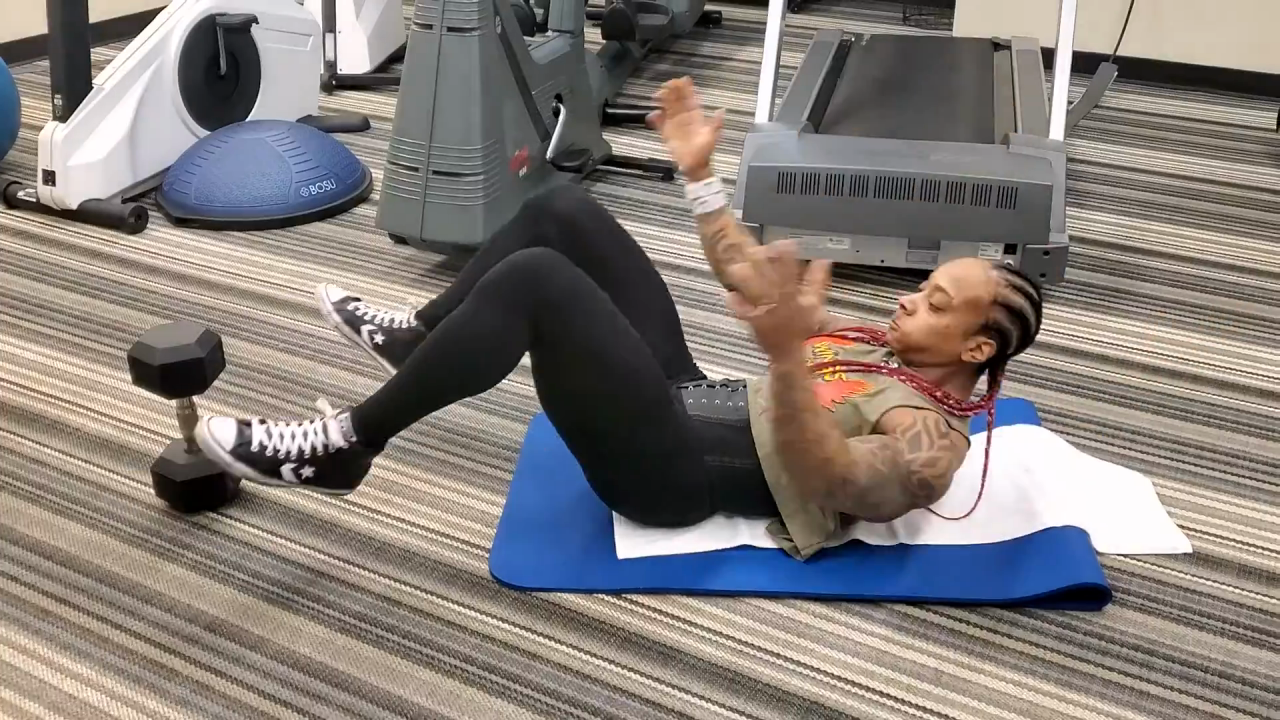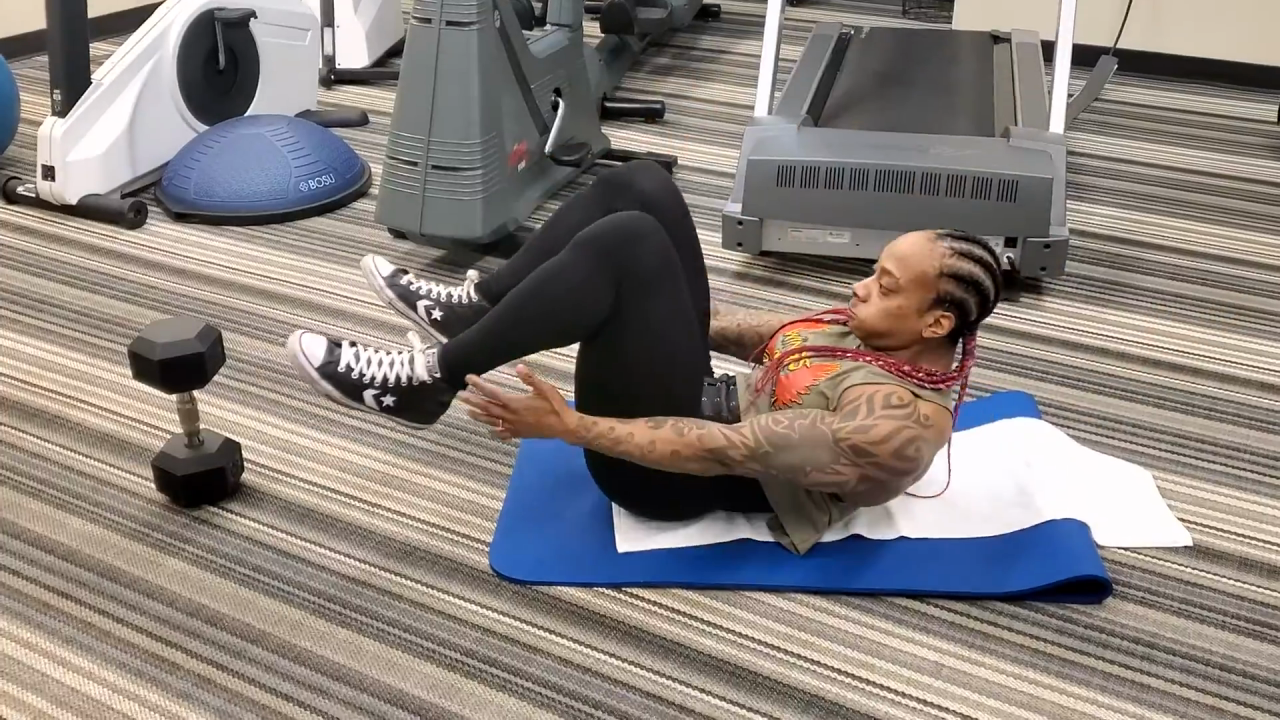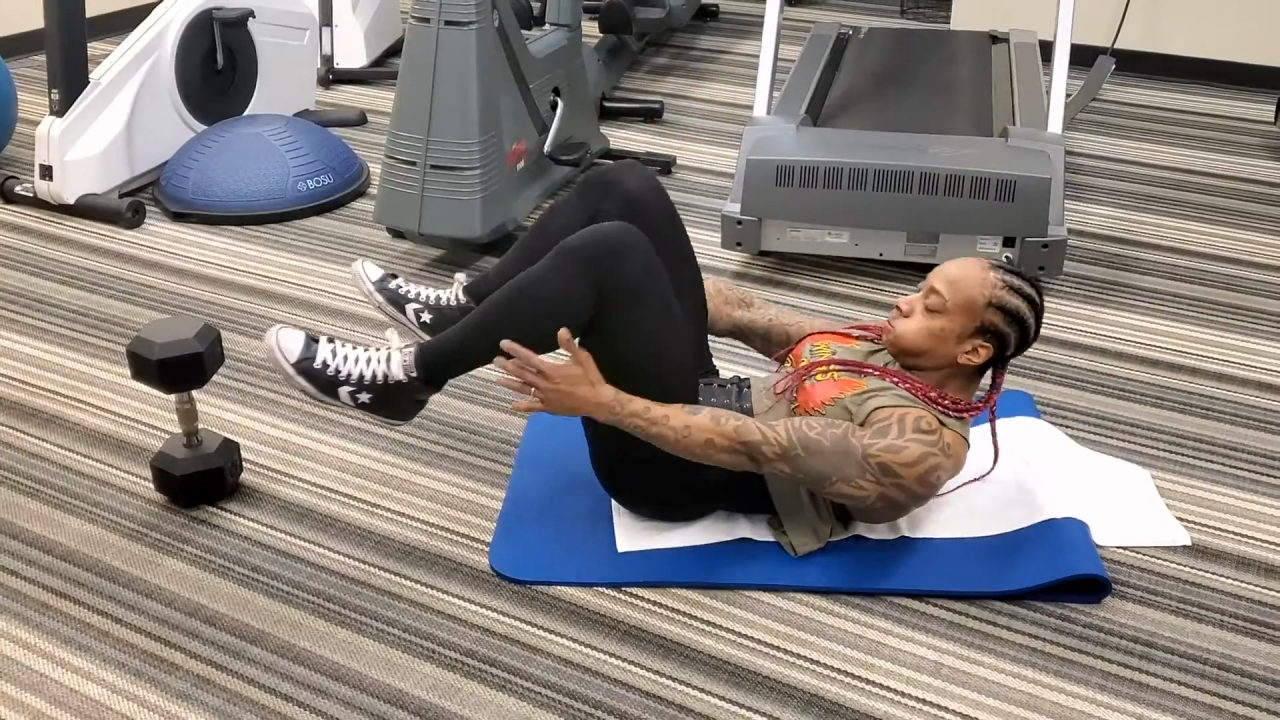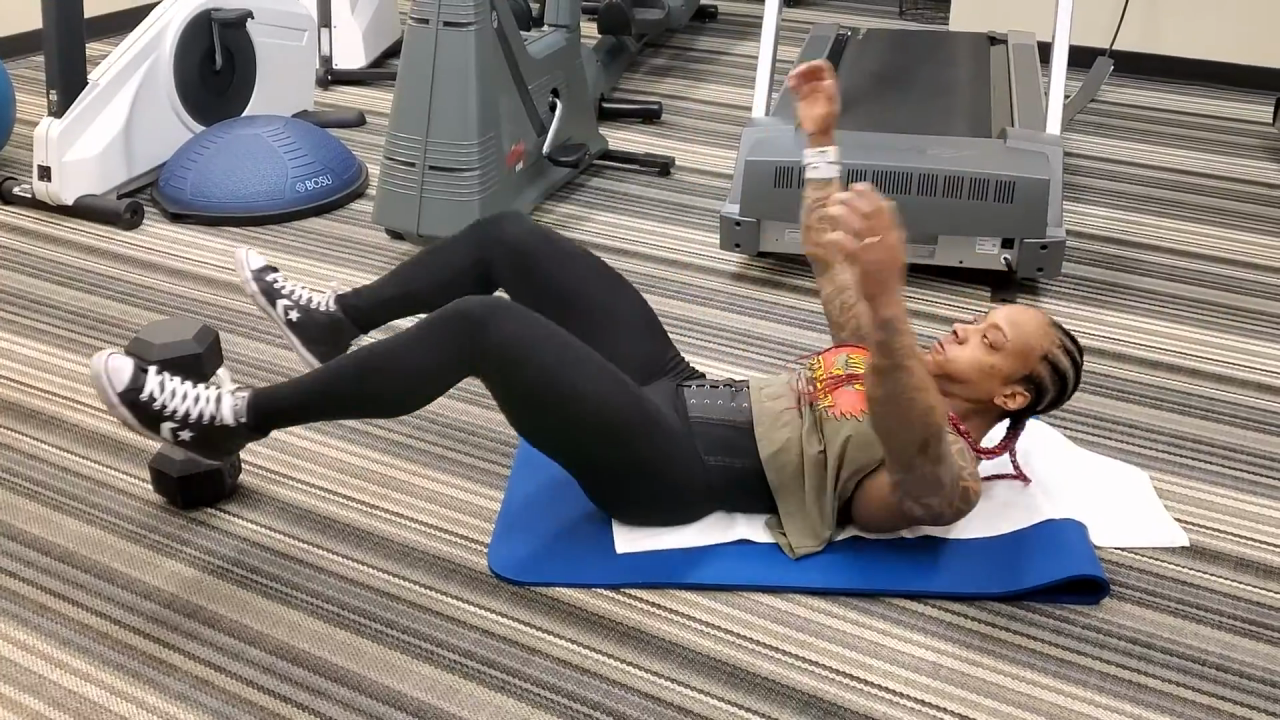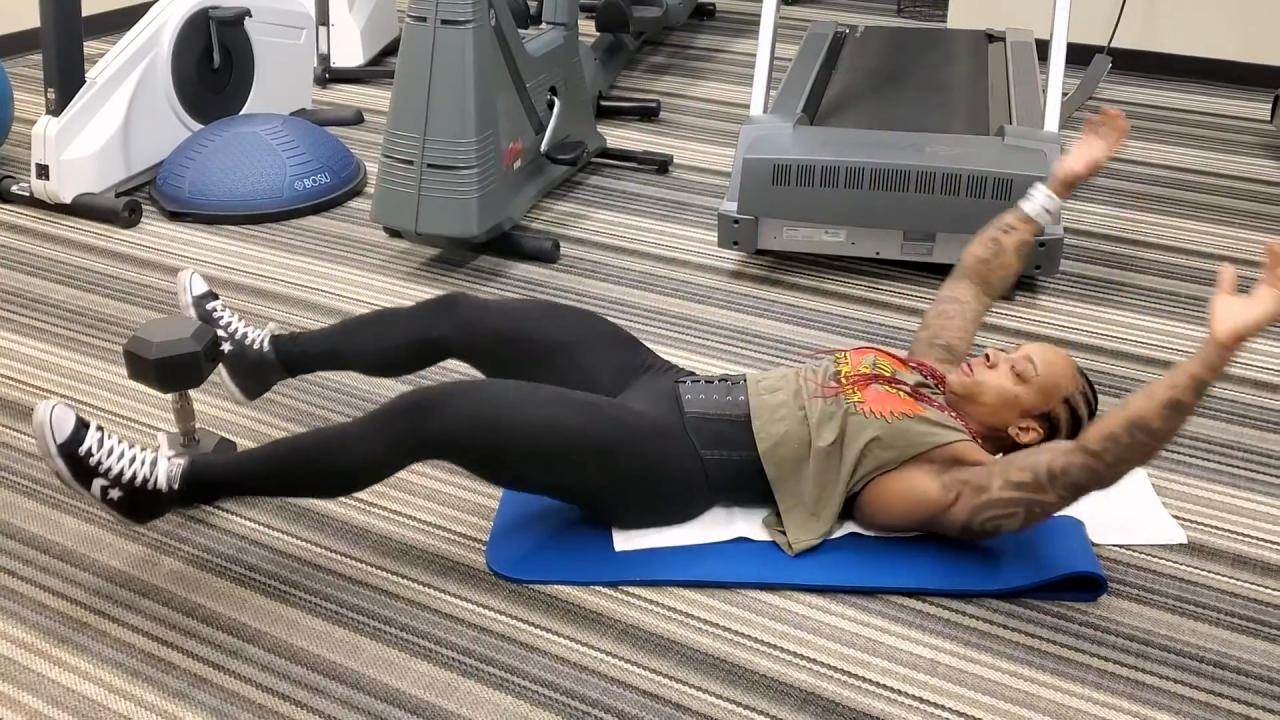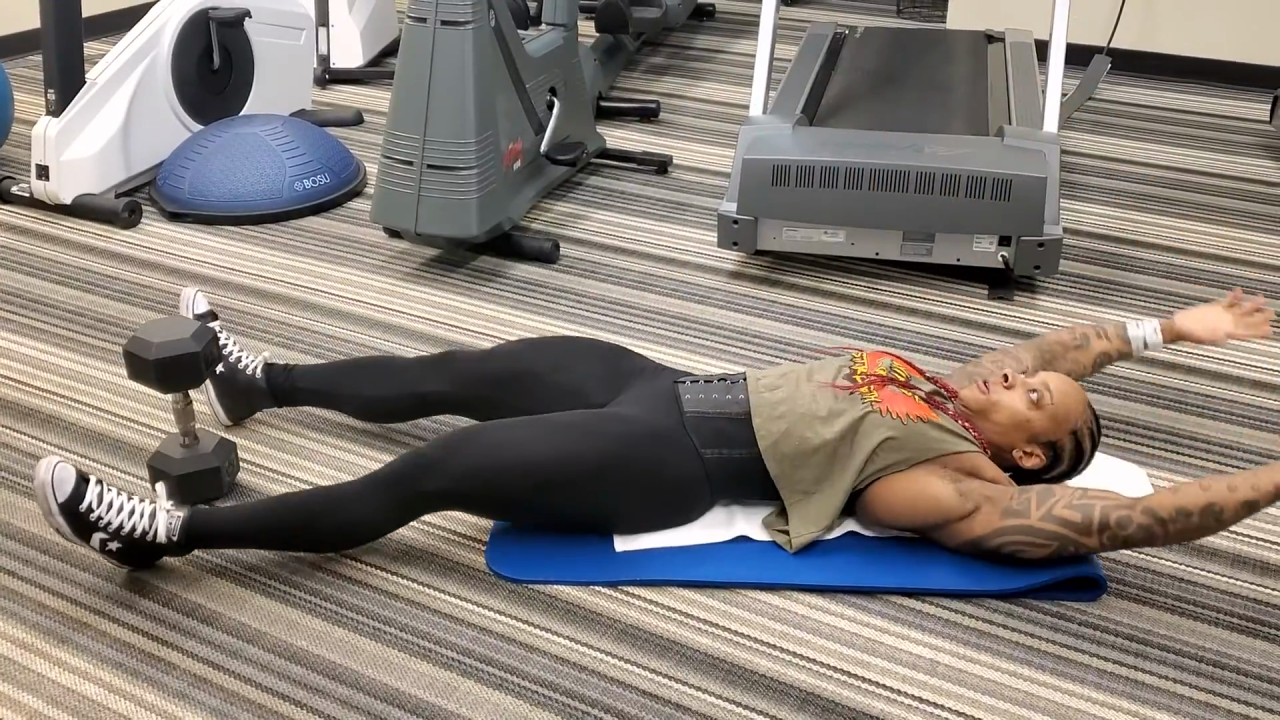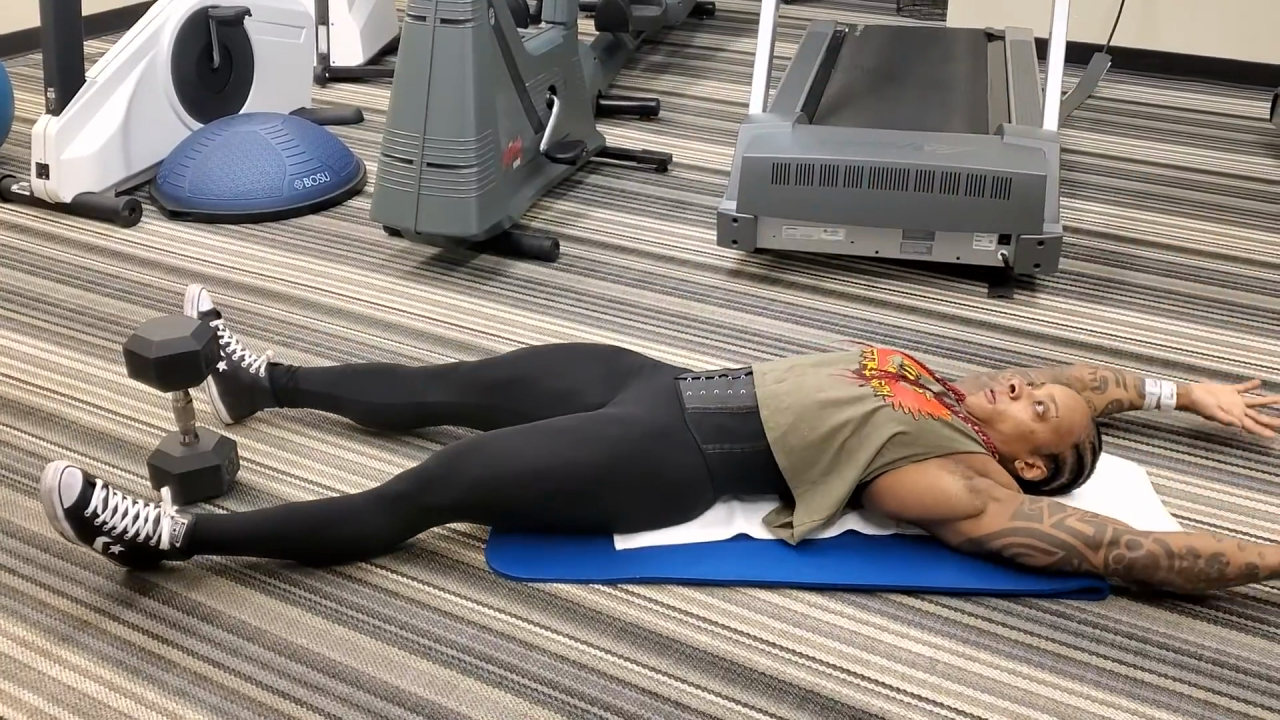
dt=0.3s
person 1, frame 1
left shoulder: (926, 450)
right shoulder: (892, 354)
left elbow: (818, 479)
right elbow: (744, 273)
left wrist: (787, 351)
right wrist: (698, 174)
left hip: (669, 474)
right hip: (690, 404)
left knee: (531, 282)
right knee: (561, 218)
left ankle: (341, 447)
right ankle: (409, 342)
person 1, frame 2
left shoulder: (899, 425)
right shoulder: (875, 334)
left elbow: (733, 452)
right elbow: (726, 322)
left wrist: (570, 427)
left hip: (667, 470)
left knee: (630, 238)
right knee: (640, 187)
left ankle: (426, 378)
right ankle: (472, 308)
person 1, frame 3
left shoulder: (921, 447)
right shoulder: (900, 348)
left elbow: (755, 448)
right elbow: (744, 310)
left wrist: (601, 402)
right wrist: (675, 287)
left hip: (671, 474)
right hip: (692, 398)
left knee: (612, 250)
right knee: (623, 190)
left ankle: (403, 376)
right ankle: (457, 309)
person 1, frame 4
left shoulder: (943, 473)
right shoulder: (920, 364)
left elbow: (896, 426)
right elbow: (837, 267)
left wrist: (889, 306)
right wrist: (818, 144)
left hip: (663, 469)
right hip: (677, 393)
left knee: (474, 323)
right knee: (504, 237)
left ankle: (234, 419)
right ankle: (332, 323)
person 1, frame 5
left shoulder: (966, 479)
right shoulder: (936, 375)
left elbow: (1086, 462)
right elbow: (978, 269)
right wrist: (1058, 183)
left hip: (665, 462)
right hip: (665, 384)
left knee: (424, 419)
right knee: (460, 317)
left ankle: (164, 481)
right ankle: (262, 356)
person 1, frame 6
left shoulder: (973, 491)
right shoulder: (959, 398)
left elbow: (1126, 517)
right elbow: (1048, 344)
right wrist: (1170, 324)
left hip: (667, 467)
right hip: (669, 390)
left knee: (421, 476)
right knee: (453, 374)
left ankle: (167, 532)
right ankle: (257, 379)
person 1, frame 7
left shoulder: (978, 491)
right shoulder: (959, 397)
left elbow: (1121, 548)
right elbow: (1068, 373)
left hip: (666, 460)
right hip: (667, 384)
left knee: (422, 495)
right knee: (445, 386)
left ankle: (166, 536)
right ankle: (256, 375)
